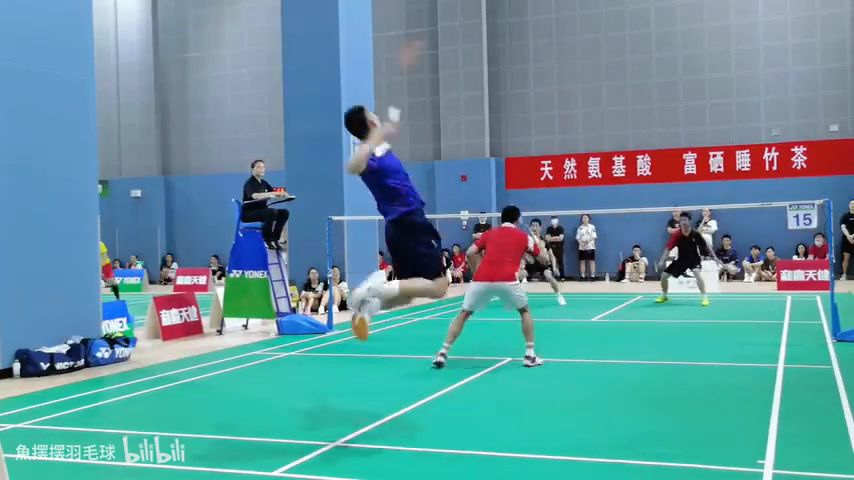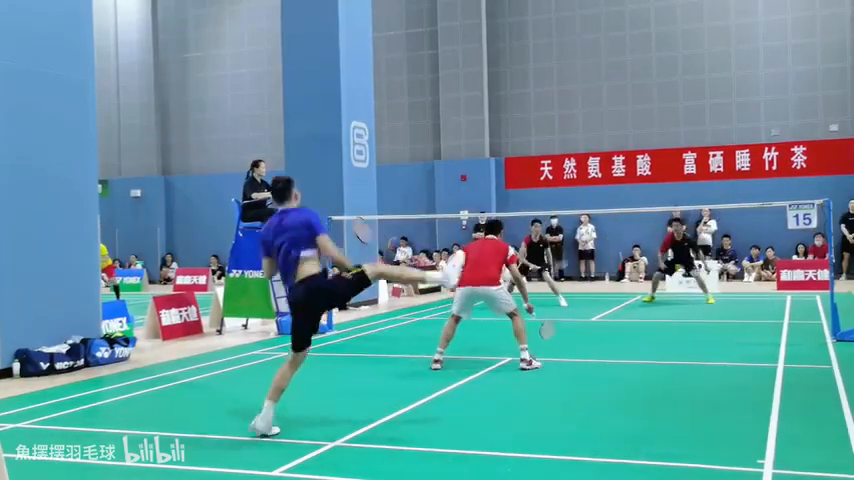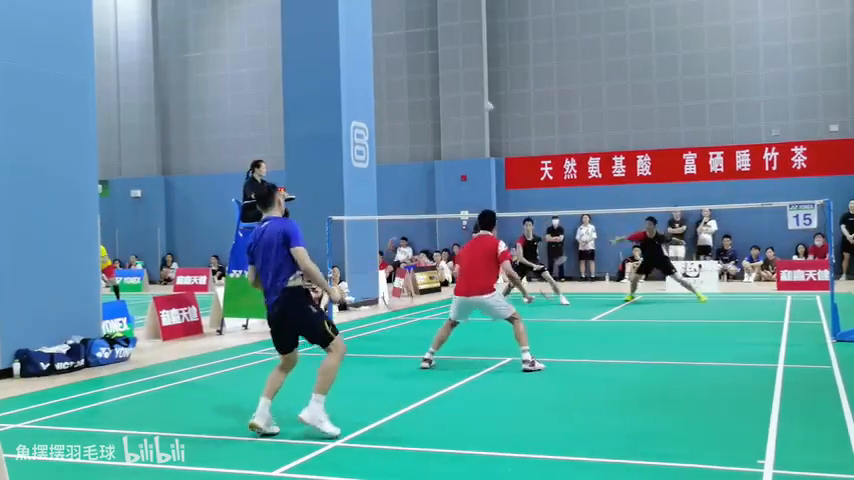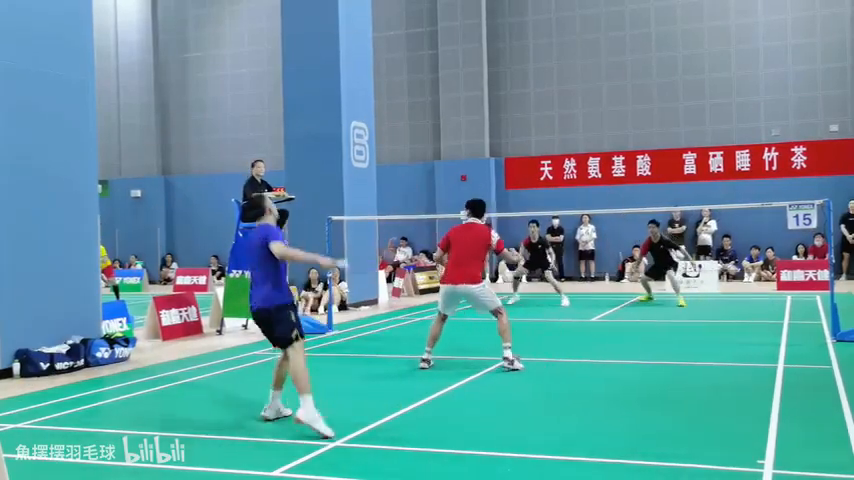
dt=0.4s
person 1, frame 1
left shoulder: (379, 149)
right shoulder: (370, 158)
right elbow: (353, 167)
right wrist: (373, 139)
left hip: (398, 227)
right hip: (410, 222)
left knee: (406, 288)
right knee: (437, 287)
left ankle: (366, 299)
right ankle: (373, 288)
person 1, frame 2
left shoulder: (267, 230)
right shoulder: (307, 216)
left elbow: (268, 271)
right elbow: (330, 253)
right wrist: (350, 269)
left hip: (298, 297)
right hip: (317, 286)
left knee: (296, 358)
right knee: (375, 270)
person 1, frame 3
left shoulder: (255, 236)
right shoulder: (288, 226)
left elbow: (253, 280)
right elbow: (304, 263)
right wrist: (330, 290)
left hip: (274, 307)
right hip: (295, 299)
left knee: (287, 362)
right knee: (336, 349)
left ankle: (262, 416)
right ankle: (314, 410)
person 1, frame 4
left shoulder: (257, 235)
right shoulder: (269, 231)
right elbow: (281, 252)
right wrist: (320, 260)
left hip: (261, 306)
right hip: (276, 304)
left knee: (288, 353)
right knee: (297, 352)
left ankle: (273, 406)
person 2, frame 1
left shoulder: (489, 234)
right shoulder: (524, 237)
left elbow: (470, 254)
right elbow: (545, 259)
left wrist: (475, 268)
right wrist: (541, 245)
left hip: (481, 280)
right hip: (507, 281)
left knee: (464, 314)
right knee: (525, 311)
left ankle: (443, 352)
right ankle: (530, 356)
person 2, frame 2
left shoulder: (471, 245)
right shoulder: (506, 248)
right elbow: (516, 275)
left wrist: (457, 283)
right wrist: (527, 301)
left hip: (466, 286)
right hip: (491, 286)
left knee: (454, 319)
right knee: (515, 315)
left ankle: (438, 358)
right ankle: (525, 358)
person 2, frame 3
left shoulder: (467, 246)
right shoulder: (498, 244)
left elbow: (458, 270)
right elbow: (509, 272)
right wrist: (525, 293)
left hip: (461, 294)
right hip: (485, 294)
left knee: (451, 323)
right knee: (516, 319)
left ankle: (428, 358)
right ankle: (527, 360)
person 2, frame 4
left shoulder: (453, 231)
right shoulder: (488, 233)
left elbow: (437, 256)
right elbow: (509, 258)
right wrist: (516, 258)
left hip: (449, 283)
right hip: (473, 284)
left knee: (441, 318)
right knee: (500, 313)
left ankle: (426, 358)
right ankle: (508, 357)
